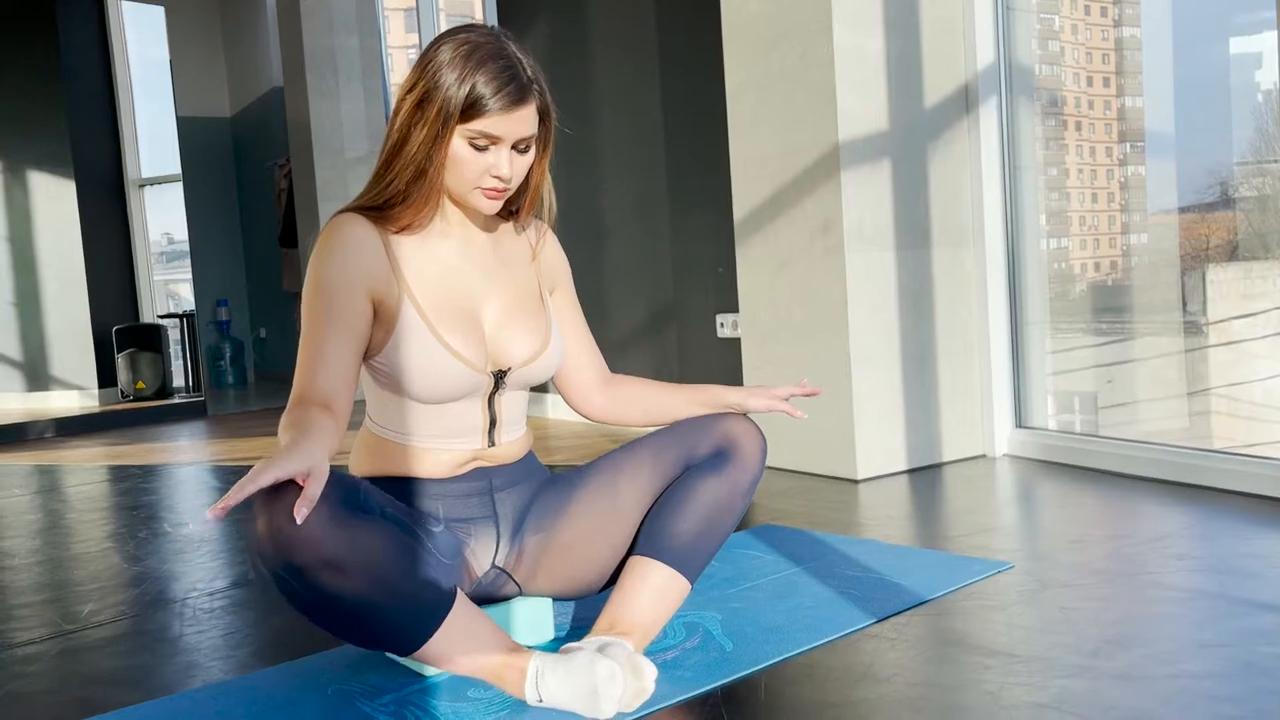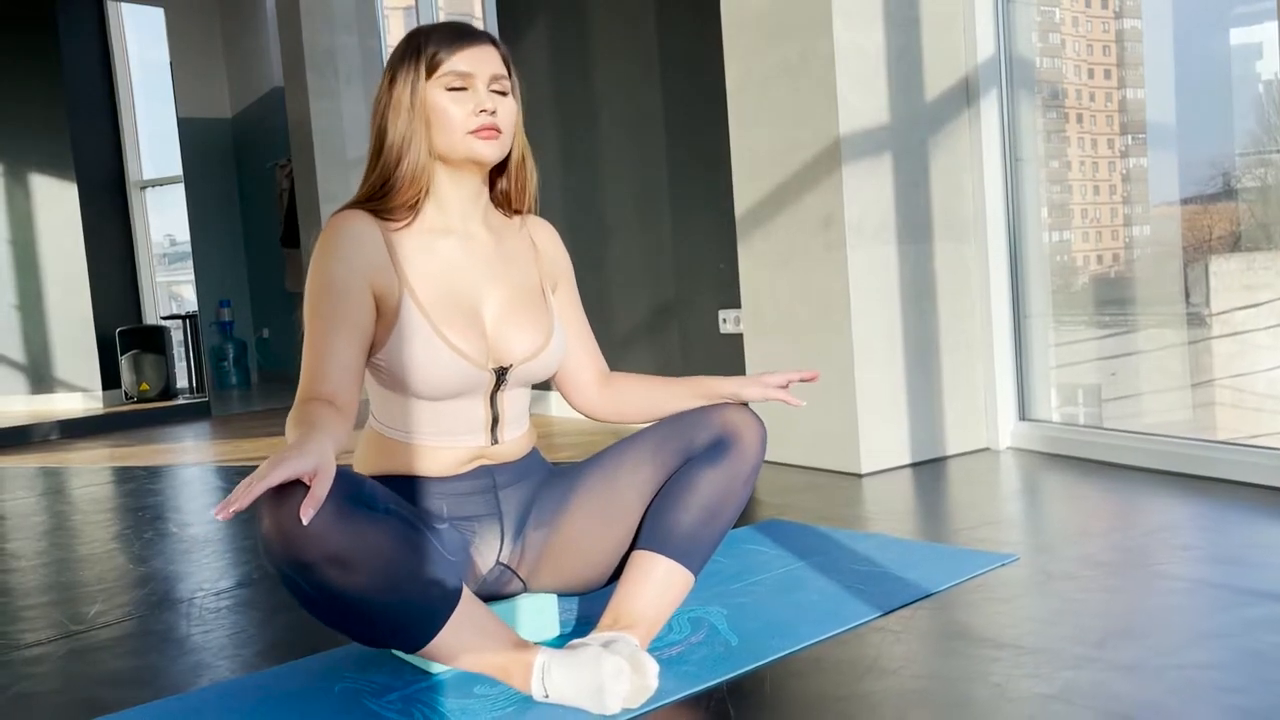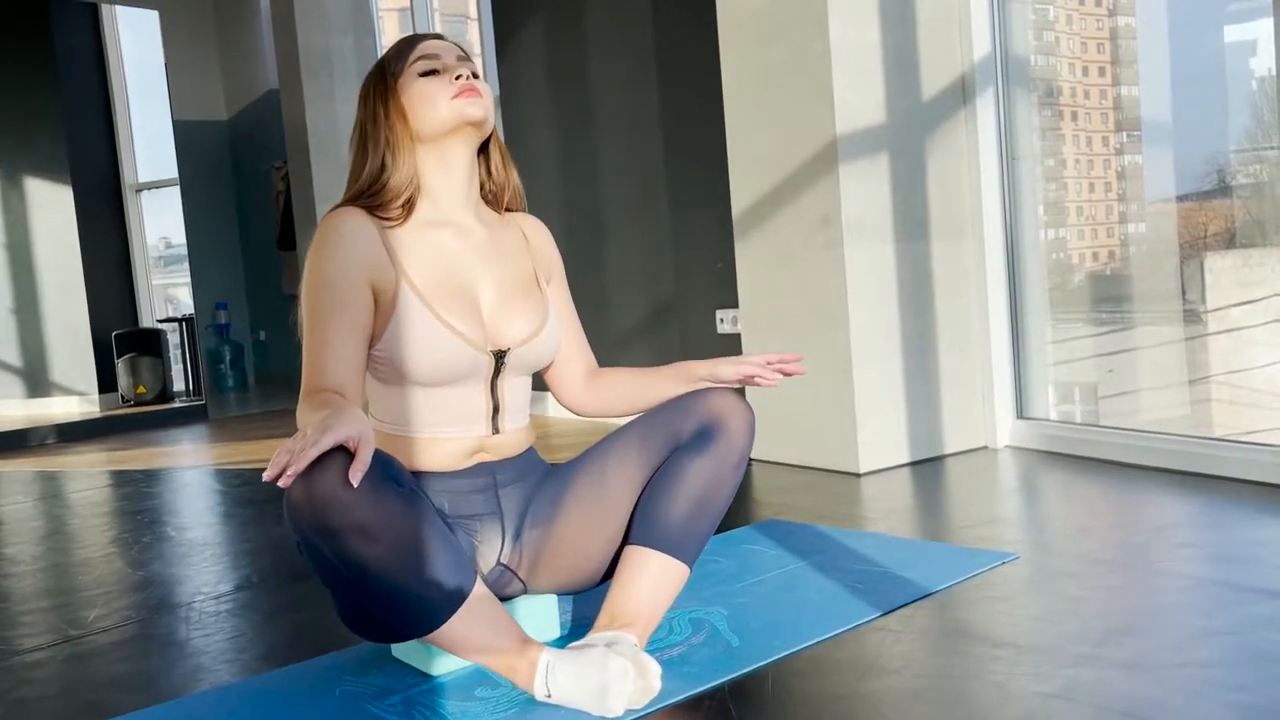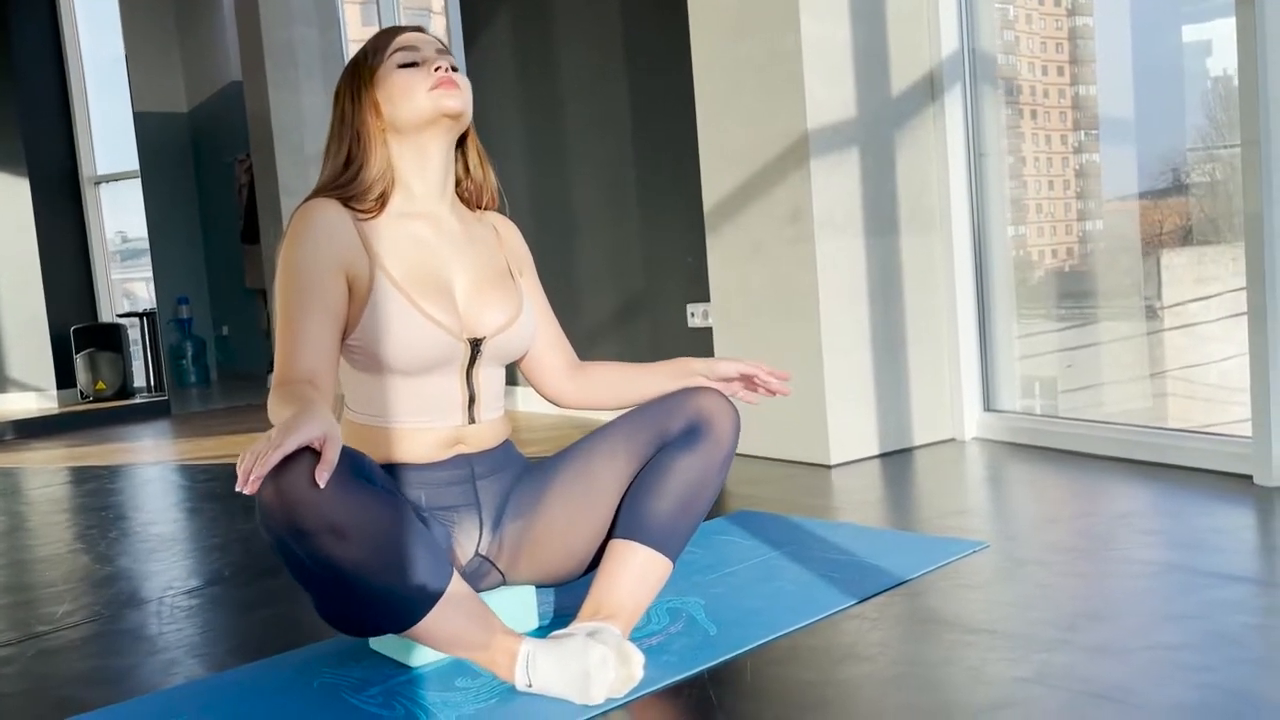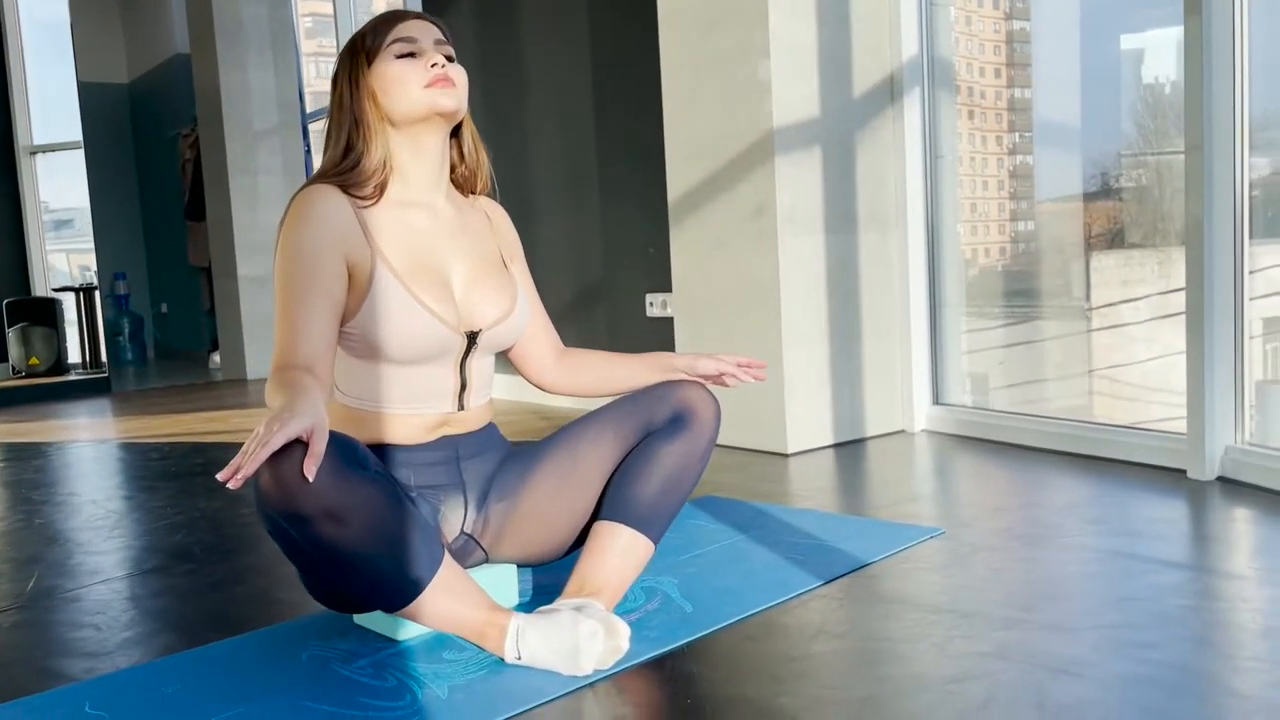
dt=1s
person 1, frame 1
left shoulder: (535, 244)
right shoulder: (359, 244)
left elbow: (596, 390)
right elbow: (318, 401)
left wrist: (728, 394)
right wrist: (306, 447)
left hip: (525, 514)
right hip: (410, 531)
left knee: (730, 440)
right knee: (292, 517)
left ankle: (612, 651)
person 1, frame 2
left shoulder: (536, 241)
right shoulder: (360, 240)
left elbow: (594, 388)
right elbow: (326, 398)
left wrist: (727, 386)
right wrist: (313, 445)
left hip: (528, 510)
right hip: (413, 527)
left knee: (731, 432)
right knee: (300, 517)
left ankle: (615, 646)
person 1, frame 3
left shoulder: (528, 237)
right shoulder: (356, 235)
left elbow: (582, 386)
right elbow: (328, 392)
left wrist: (711, 369)
right wrist: (340, 419)
left hip: (531, 507)
right hip: (418, 529)
left knee: (719, 416)
right knee: (328, 487)
left ankle: (617, 644)
person 1, frame 4
left shoulder: (498, 235)
right shoulder: (331, 227)
left elbow: (563, 377)
right elbow: (299, 383)
left wrist: (692, 367)
right wrist: (309, 415)
left hip: (507, 502)
right hip: (391, 522)
left knee: (704, 411)
right knee: (301, 483)
left ankle: (600, 634)
right ankle: (516, 657)
person 1, frame 5
left shoulder: (488, 219)
right shoulder: (328, 212)
left elbow: (549, 362)
right elbow: (296, 368)
left wrist: (675, 363)
right wrist: (303, 404)
left hip: (490, 482)
right hip: (380, 502)
left knee: (686, 408)
right knee: (293, 474)
left ankle: (582, 610)
right ankle: (506, 631)
